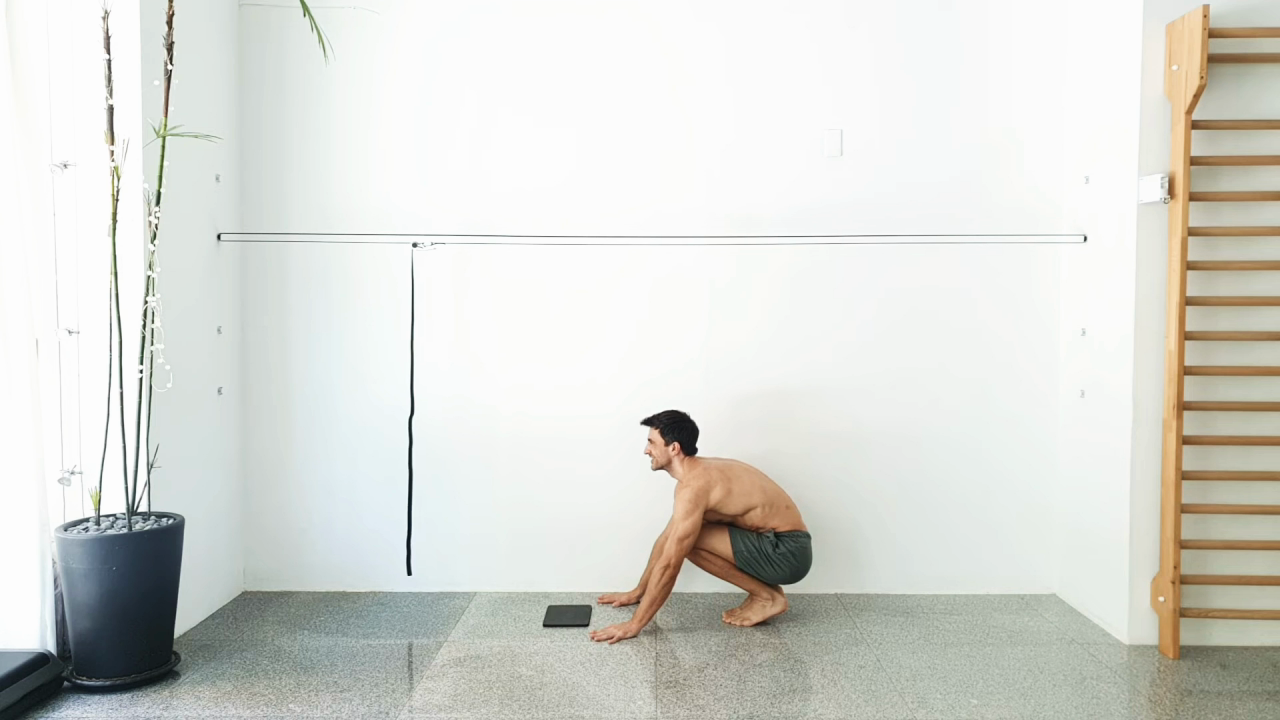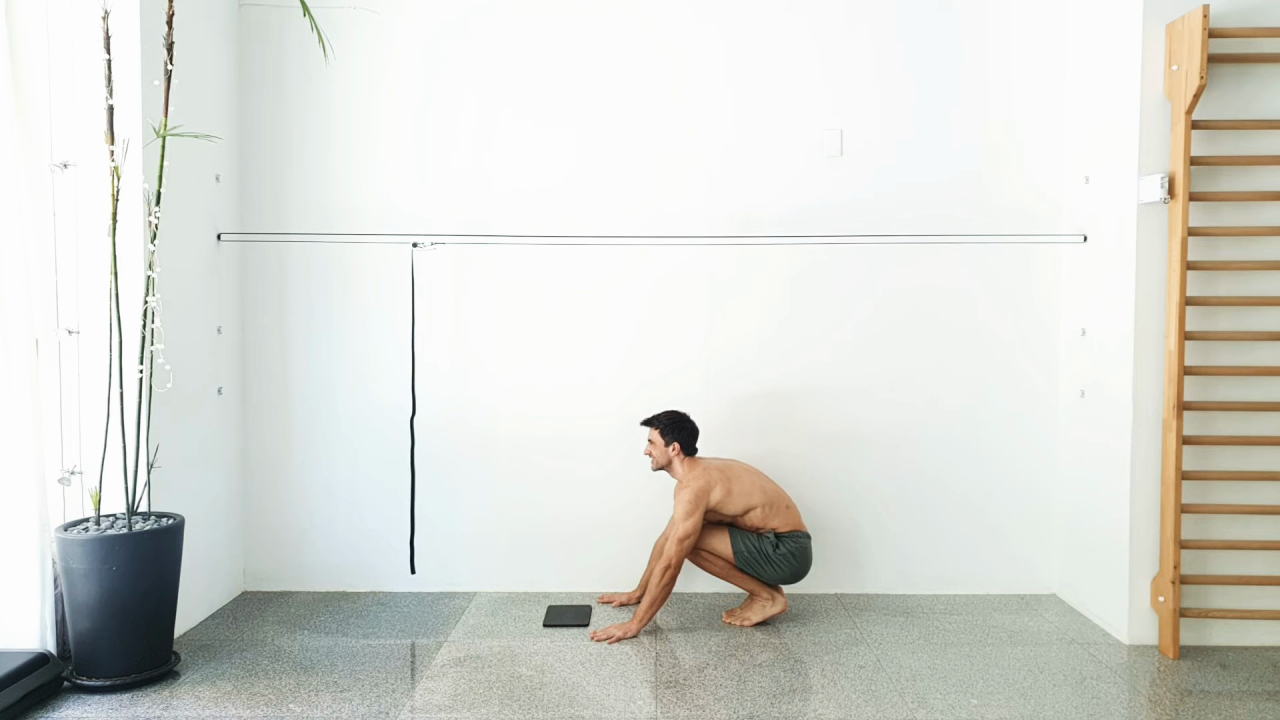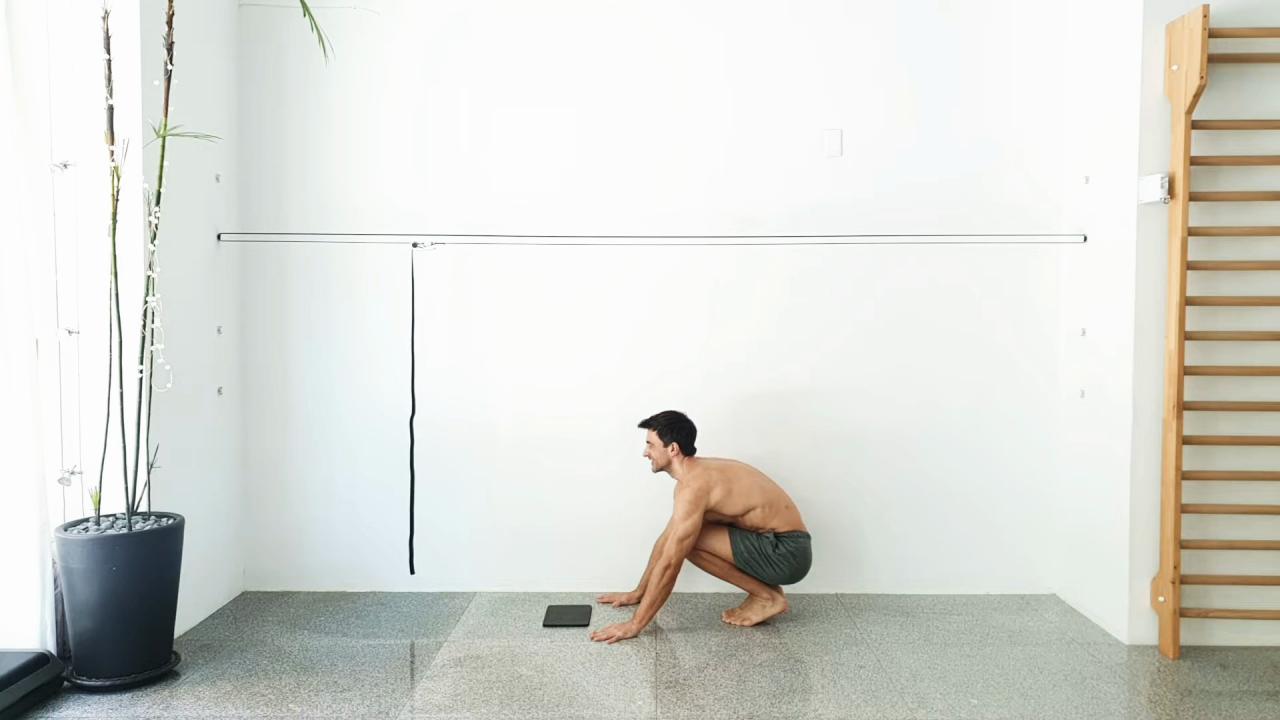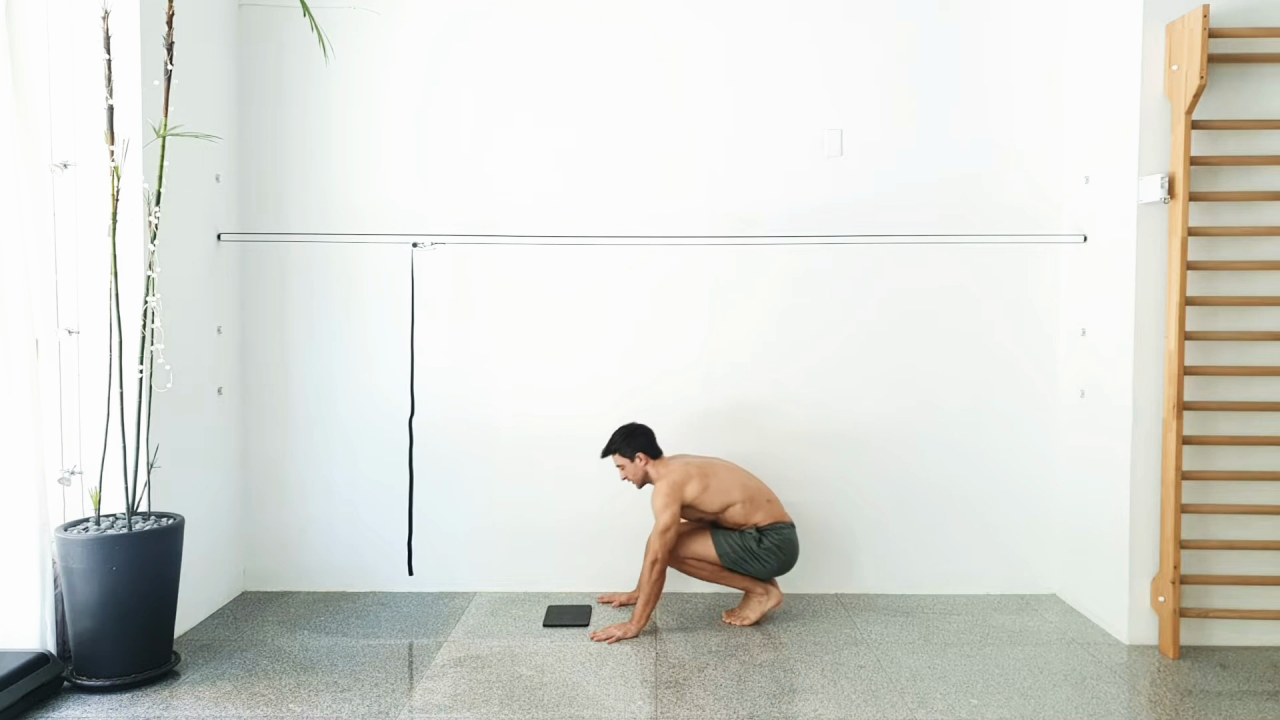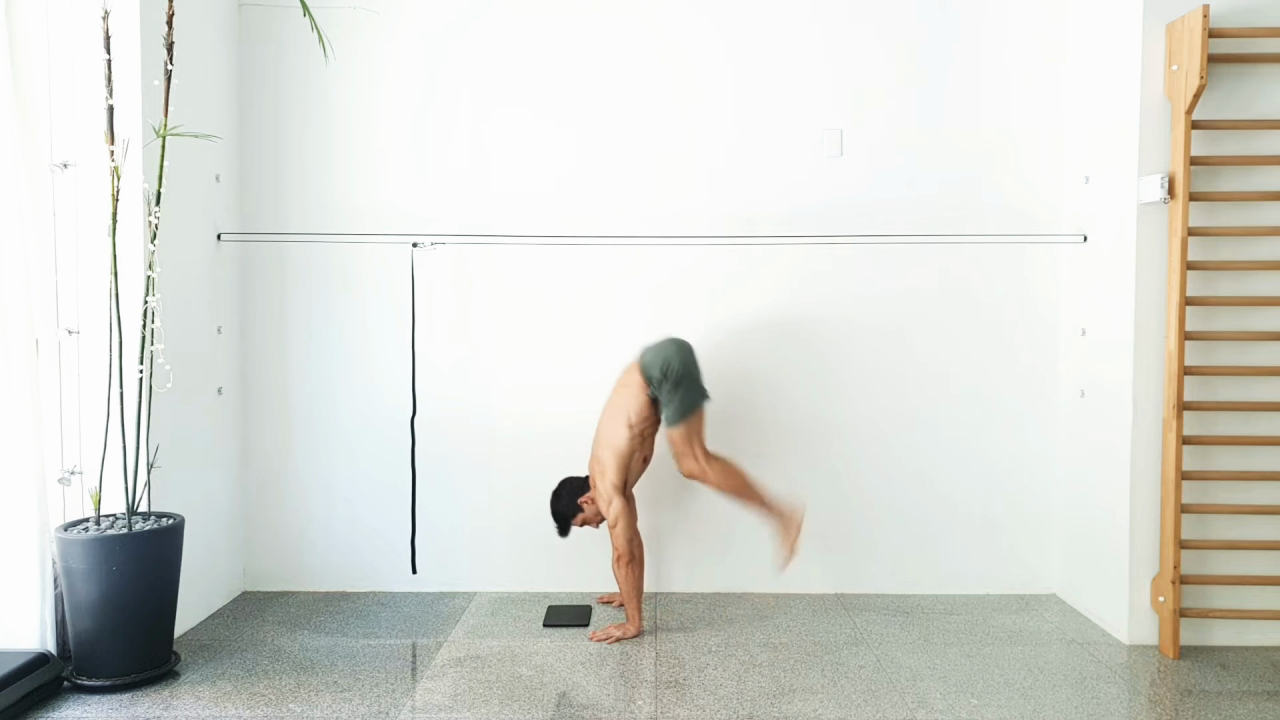
dt=0.7s
person 1, frame 1
left shoulder: (693, 486)
right shoulder: (700, 473)
left elbow: (669, 564)
right elbow: (666, 541)
left wrist: (635, 624)
right wrist: (638, 592)
left hip: (786, 552)
right hip: (779, 545)
left knee: (688, 541)
right knee: (684, 538)
left ankle: (766, 596)
right ankle: (764, 590)
person 1, frame 2
left shoulder: (694, 486)
right shoulder: (699, 472)
left elbow: (670, 564)
right elbow: (666, 541)
left wrist: (635, 624)
right wrist: (638, 593)
left hip: (786, 552)
right hip: (779, 546)
left knee: (688, 542)
right knee: (683, 540)
left ankle: (766, 597)
right ankle: (764, 589)
person 1, frame 3
left shoulder: (693, 487)
right shoulder: (698, 474)
left elbow: (669, 563)
right elbow: (666, 541)
left wrist: (635, 624)
right wrist: (637, 593)
left hip: (786, 552)
right hip: (779, 545)
left knee: (688, 542)
right knee: (684, 539)
left ankle: (766, 597)
right ankle: (764, 589)
person 1, frame 4
left shoulder: (667, 485)
right shoulder: (675, 468)
left elbow: (657, 558)
right elbow: (657, 540)
left wrist: (636, 624)
right wrist: (638, 592)
left hip: (773, 543)
right hip: (765, 533)
left knee: (674, 549)
right knee: (669, 539)
left ankle: (761, 591)
right ankle: (759, 584)
person 1, frame 5
left shoulder: (607, 484)
right shoulder: (611, 475)
left elbow: (623, 556)
right elbow: (631, 540)
left wrist: (633, 623)
right wrist: (629, 593)
left hip: (666, 364)
right hip: (662, 364)
left knee: (694, 465)
left ankle: (778, 514)
